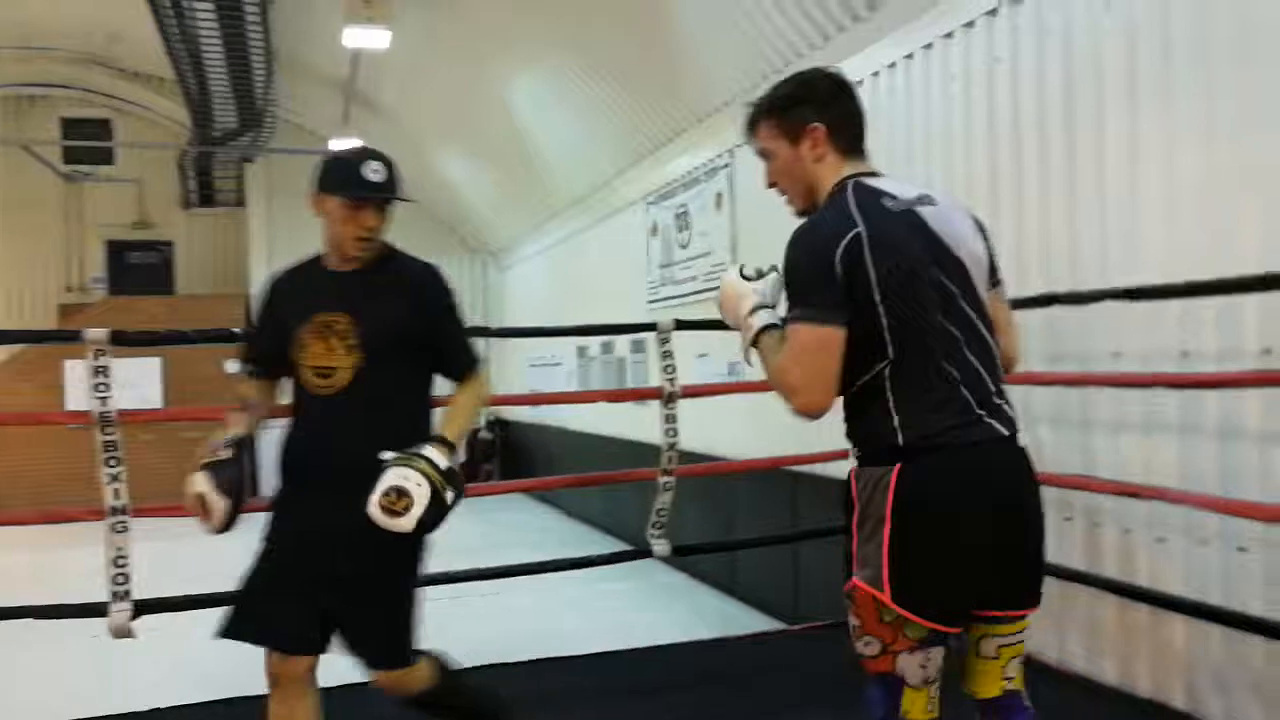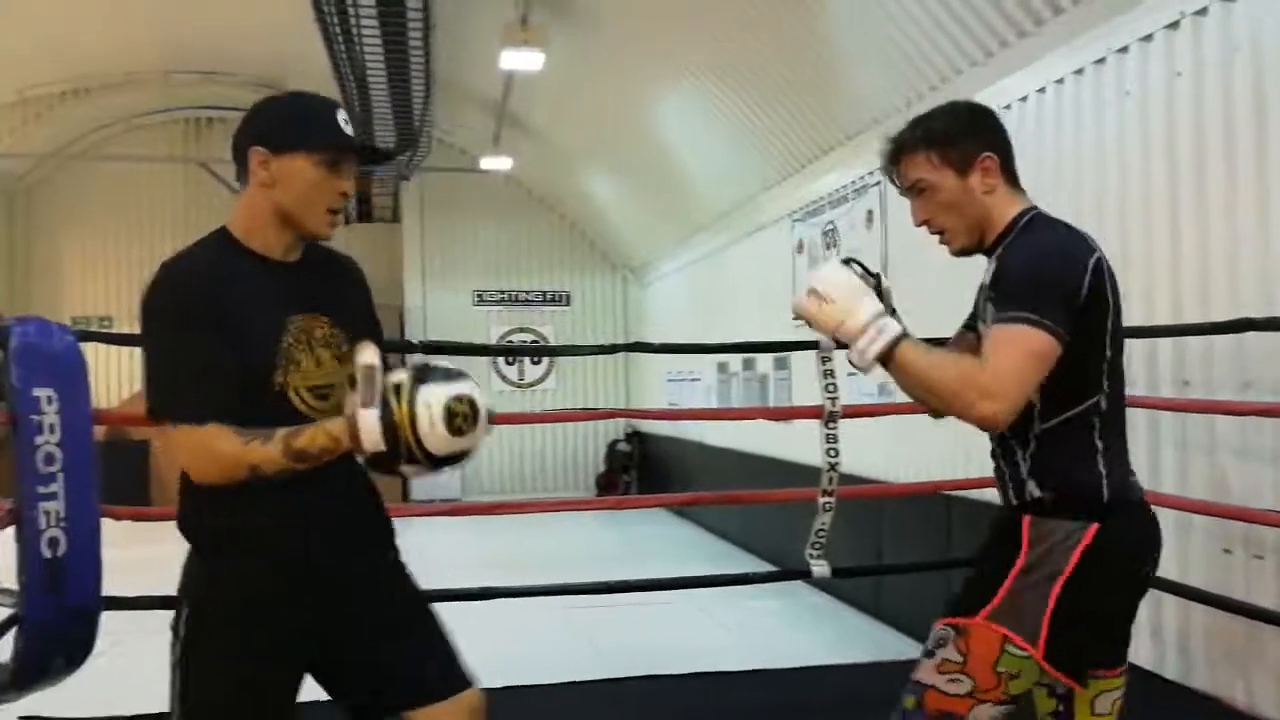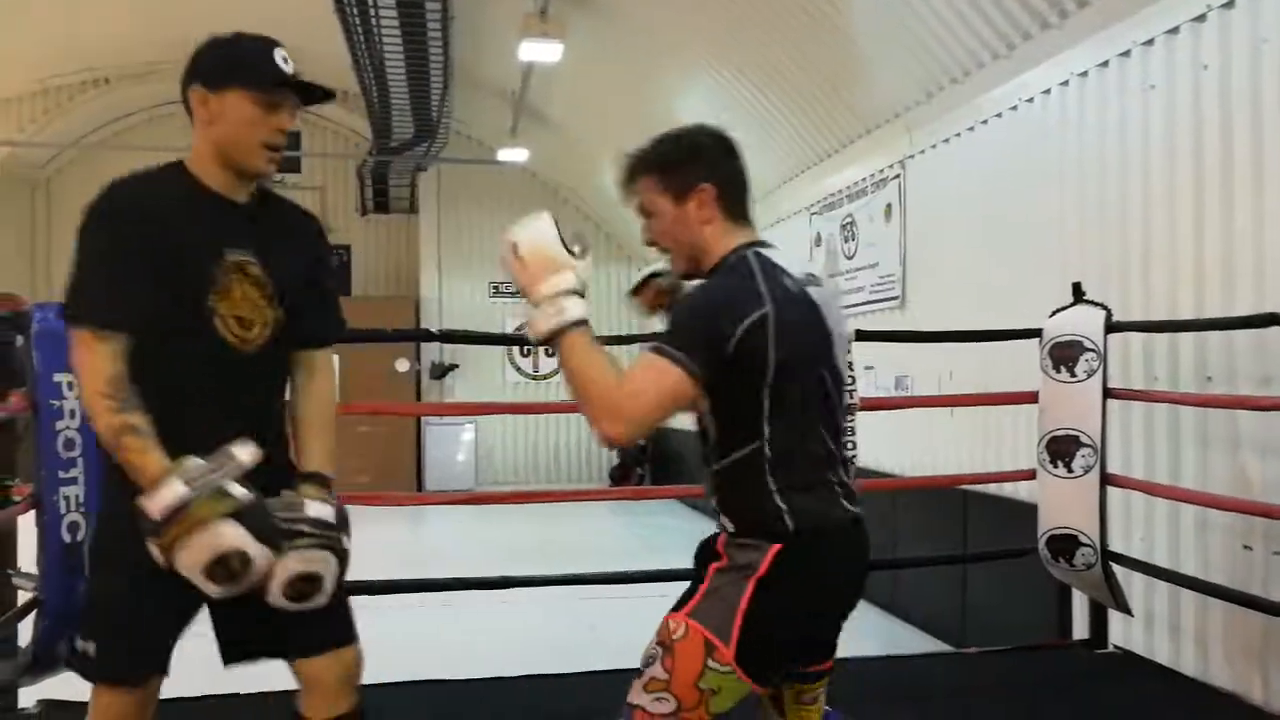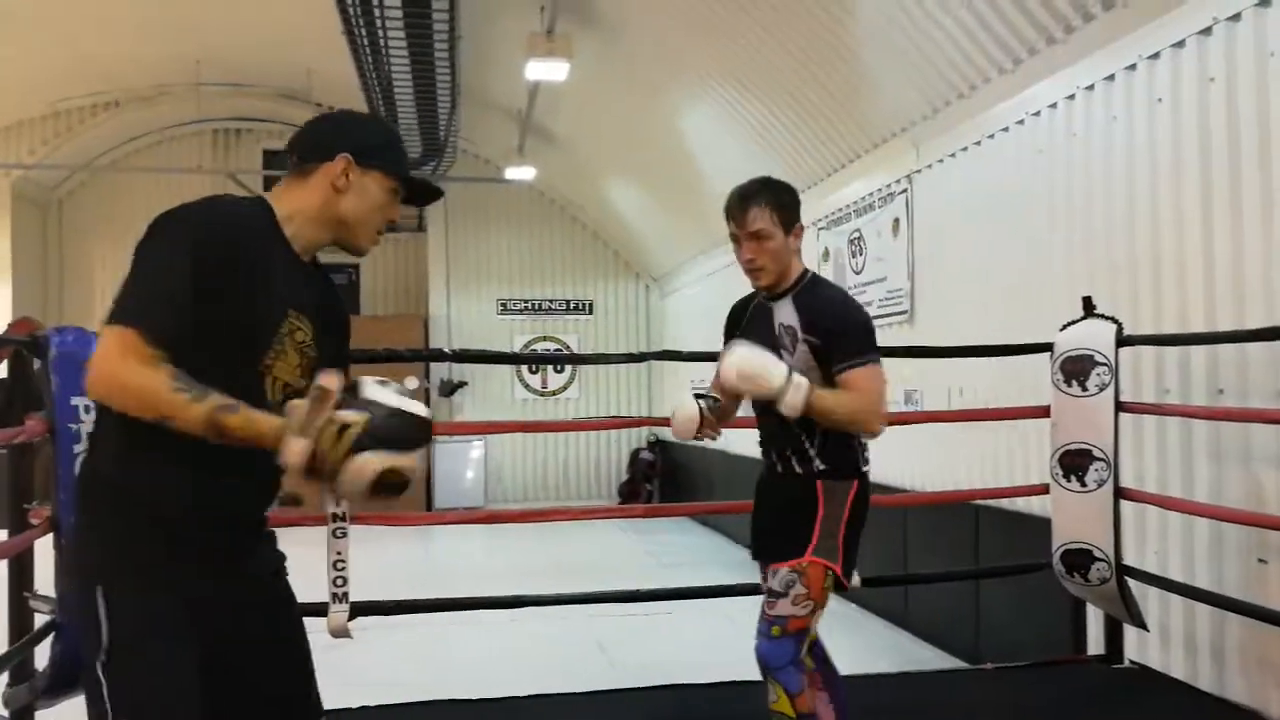
dt=1s
person 1, frame 1
left shoulder: (416, 284)
right shoulder: (289, 289)
left elbow: (472, 384)
right elbow: (260, 383)
left wrist: (437, 454)
right wrist: (226, 445)
left hip: (382, 510)
right hip: (304, 504)
left knee: (392, 671)
right knee: (287, 670)
person 1, frame 2
left shoulder: (342, 277)
right shoulder: (192, 285)
right elbow: (203, 455)
left wrist: (414, 426)
right wrist: (358, 430)
left hip: (357, 552)
right hip: (241, 574)
person 1, frame 3
left shoulder: (298, 231)
right shoulder: (132, 210)
left elbow: (313, 363)
right elbow: (99, 368)
left wrist: (315, 488)
right wrist: (169, 488)
left hip: (254, 493)
right hip: (153, 495)
person 1, frame 4
left shoulder: (321, 301)
right shoulder: (211, 234)
right elbow: (116, 373)
left wrist: (358, 444)
right wrist: (278, 432)
left hip: (242, 552)
right hip: (139, 551)
person 2, frame 1
left shoulder: (822, 237)
right shoulder: (954, 216)
left elbow: (810, 396)
left wrist: (754, 319)
left hip: (918, 486)
right hip: (1003, 475)
person 2, frame 2
left shoulder: (1047, 254)
right shoulder: (1017, 265)
left elbow: (990, 400)
right elbow: (943, 391)
left wrist: (871, 329)
right wrist: (874, 324)
left hip: (1069, 538)
right hip: (1093, 535)
person 2, frame 3
left shoulder: (725, 299)
right shoulder: (801, 287)
left elbow: (618, 420)
left wrist: (557, 300)
left hip: (772, 560)
right hip: (832, 544)
person 2, frame 4
left shoulder: (834, 309)
right shoulder: (744, 313)
left elbow: (870, 417)
right elbow: (729, 399)
left wrist: (785, 387)
right wrist: (704, 412)
left hip: (828, 492)
right hip: (779, 487)
left knee: (776, 650)
right knee: (794, 639)
